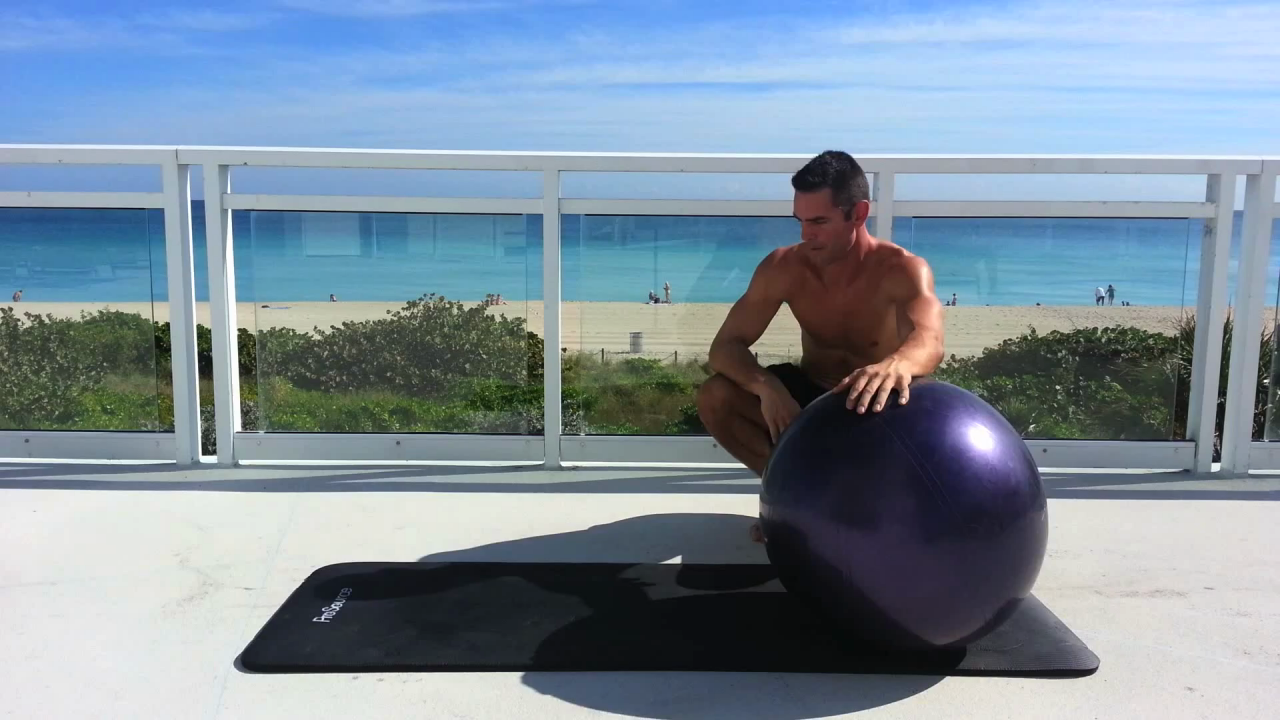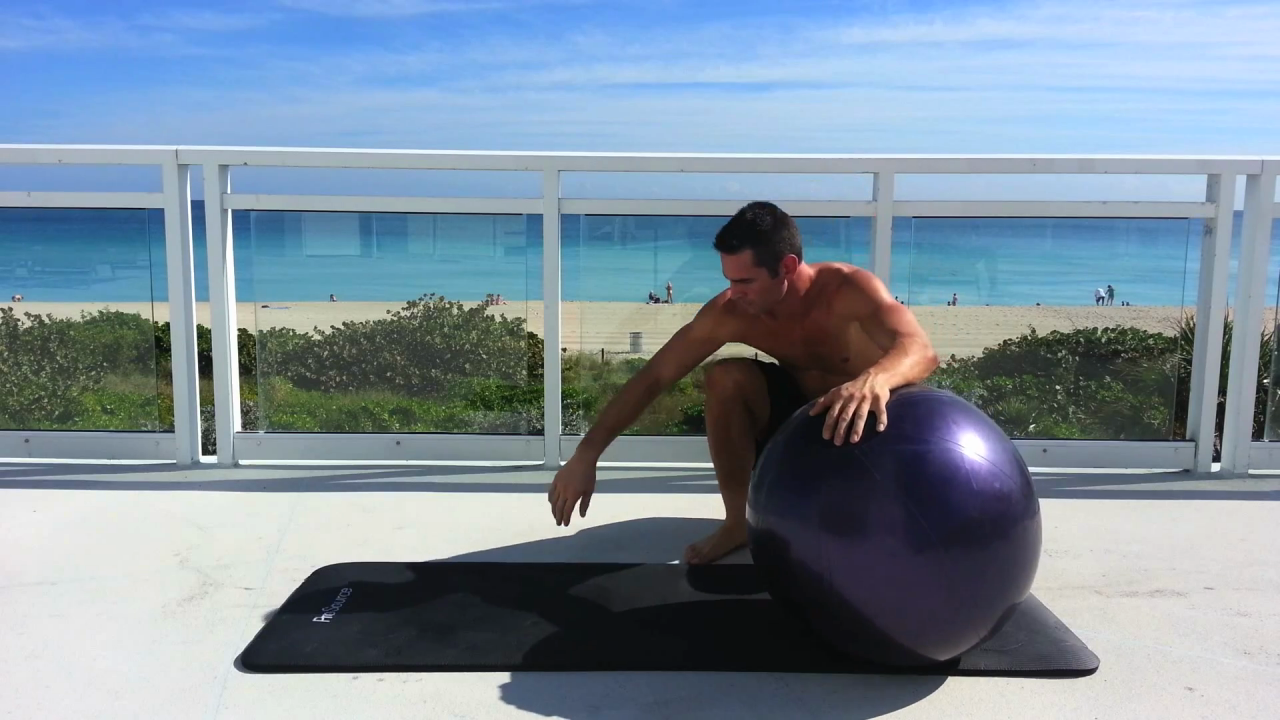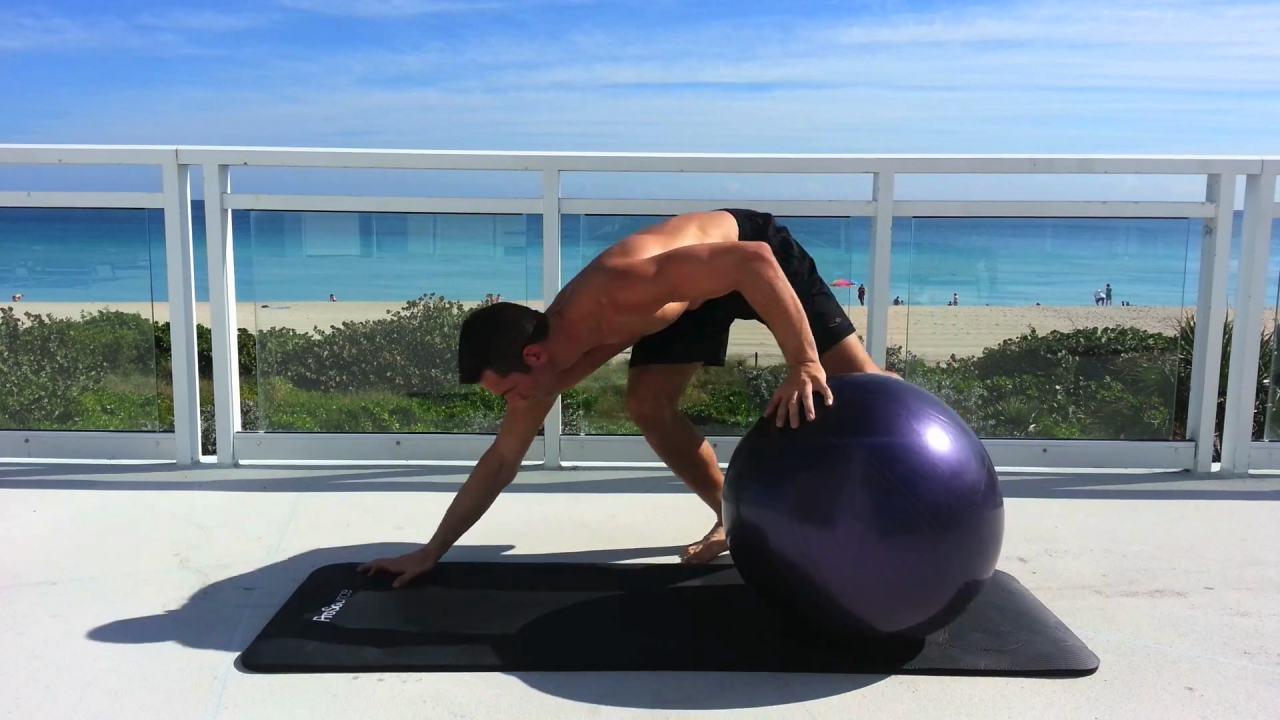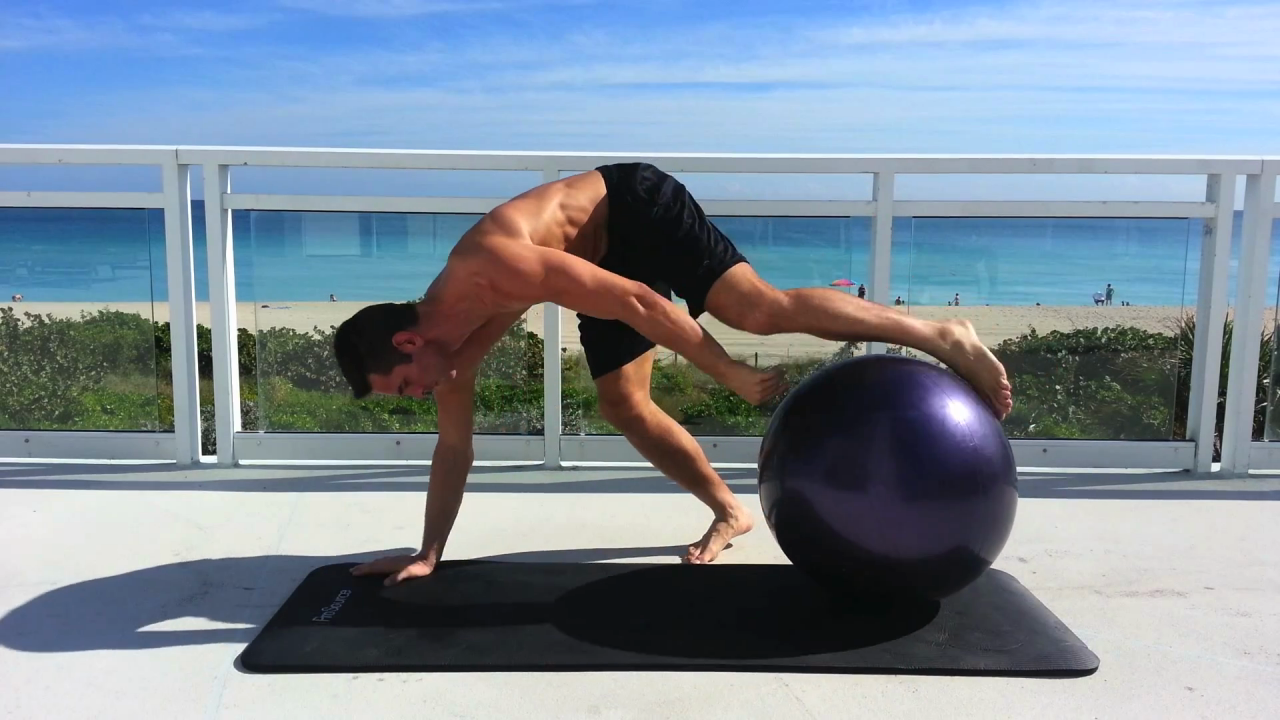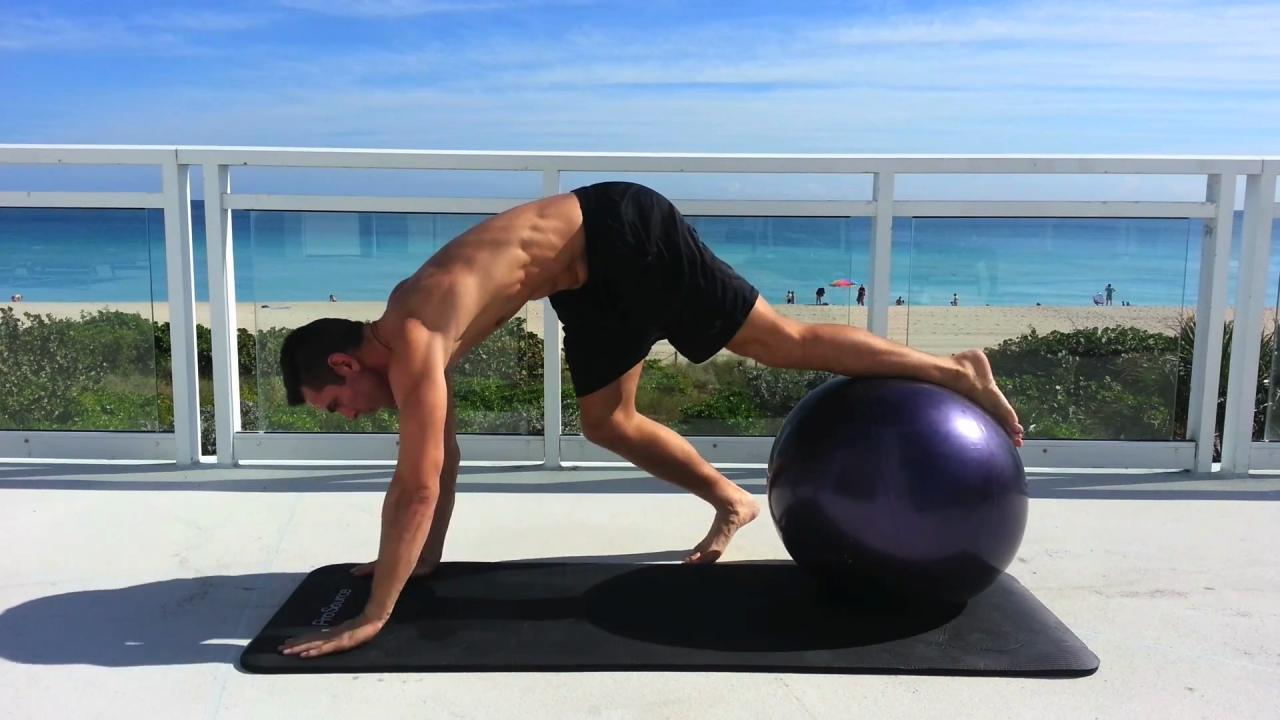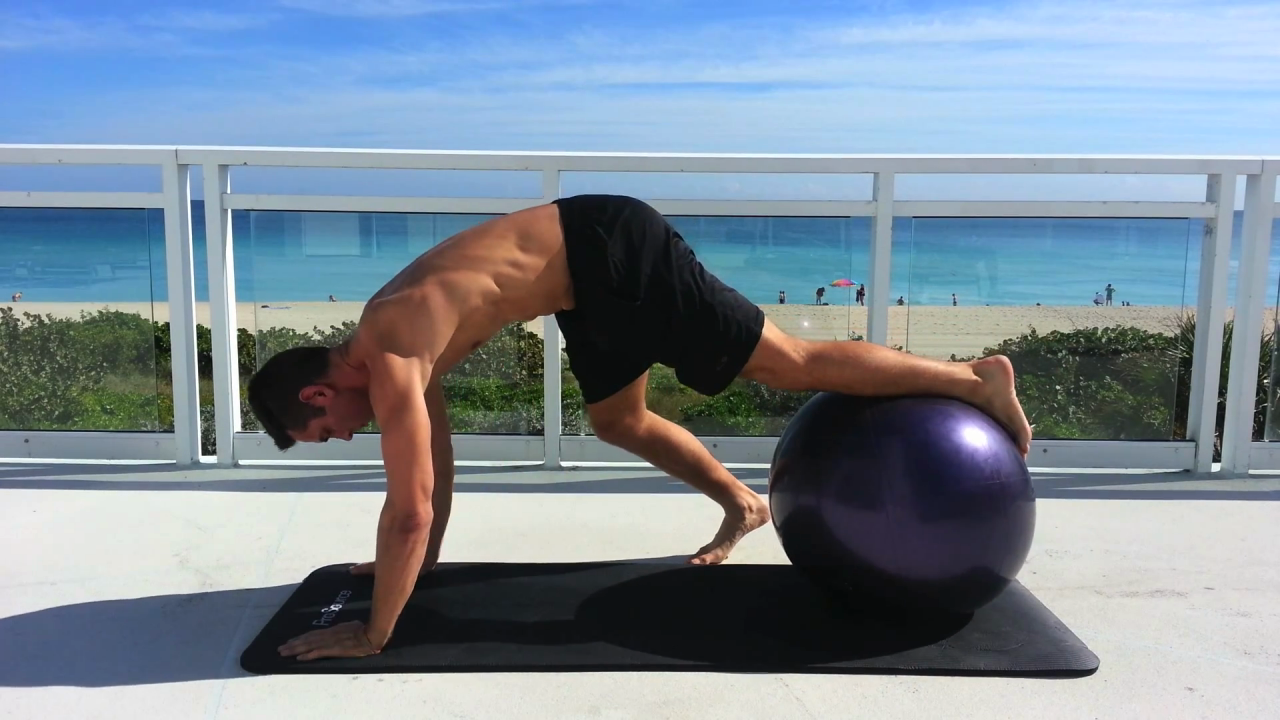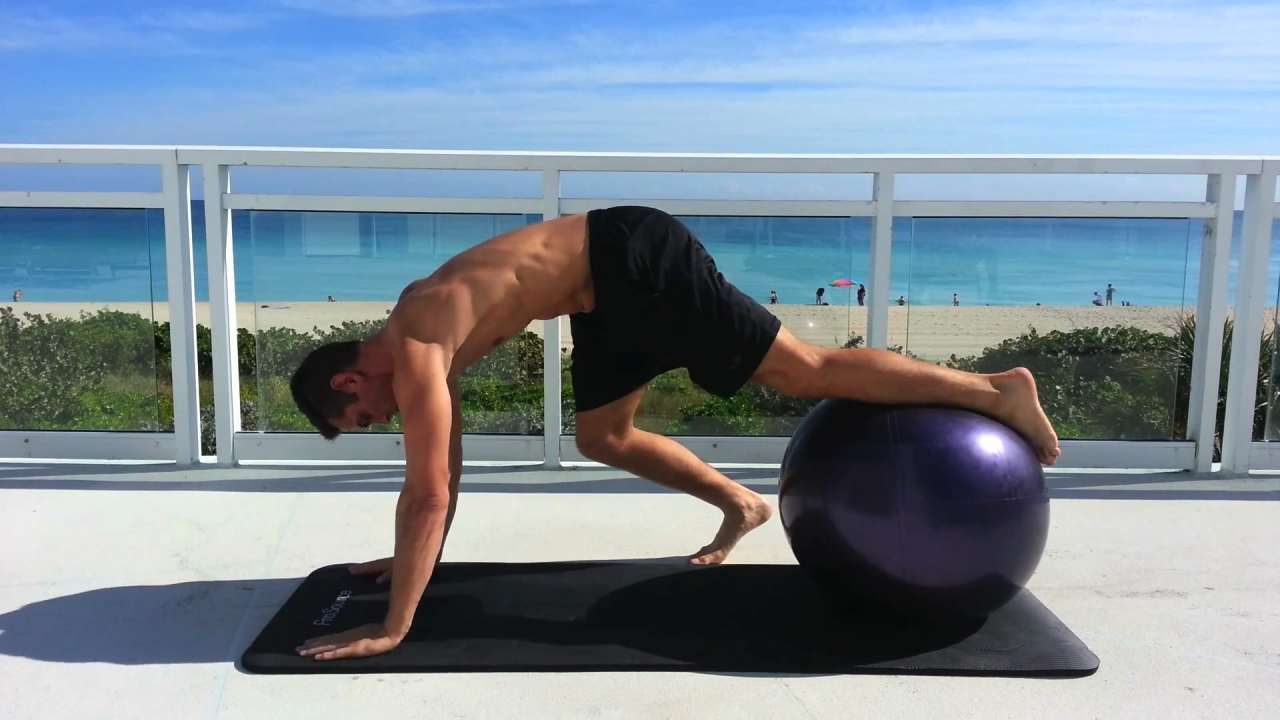
dt=0.7s
person 1, frame 1
left shoulder: (903, 270)
right shoulder: (782, 268)
left elbow: (929, 344)
right elbow: (725, 345)
left wrist: (894, 365)
right wrist: (768, 388)
left hip: (873, 407)
right hip: (805, 394)
right knee: (714, 398)
person 1, frame 2
left shoulder: (849, 289)
right shoulder: (729, 312)
left elbow: (920, 352)
right elbow: (652, 377)
left wrist: (873, 381)
right wrist: (586, 454)
left hip: (862, 422)
right hip: (798, 408)
right knee: (726, 377)
right ankle: (738, 522)
person 1, frame 3
left shoulder: (619, 288)
right shoulder: (539, 369)
left elbow: (759, 261)
right elbow: (502, 458)
left wrist: (805, 368)
right wrist: (436, 548)
left hip: (745, 250)
right hip: (693, 284)
left knee: (851, 377)
right knee: (647, 406)
person 1, frame 4
left shoulder: (491, 270)
right shoulder: (448, 337)
left elbow: (640, 304)
right elbow: (453, 447)
left wrist: (732, 373)
right wrist: (428, 553)
left hip: (635, 204)
right hip: (604, 253)
left knee: (760, 309)
right knee: (622, 405)
left ankle: (942, 338)
right ankle: (729, 511)
person 1, frame 5
left shoulder: (412, 340)
right shoulder: (402, 324)
left elbow: (417, 485)
right elbow: (441, 449)
left wrist: (371, 618)
right wrist: (424, 557)
left hip: (622, 230)
right hip: (593, 268)
left knee: (784, 343)
right knee: (609, 424)
left ankle: (958, 372)
right ankle: (730, 502)
person 1, frame 6
left shoulder: (385, 362)
right shoulder: (386, 324)
left elbow: (409, 507)
right elbow: (437, 454)
left wrist: (374, 632)
right wrist: (420, 559)
left hip: (614, 256)
right hip: (591, 254)
left knee: (794, 365)
right knee: (618, 423)
left ankle: (976, 379)
right ankle: (741, 505)
person 1, frame 7
left shoulder: (411, 351)
right shoulder: (416, 321)
left elbow: (427, 492)
right elbow: (447, 452)
left wrist: (392, 626)
right wrist: (423, 555)
left hip: (632, 259)
right hip: (612, 284)
left knee: (804, 370)
right knee: (602, 439)
left ankle: (997, 392)
right ankle: (739, 503)
